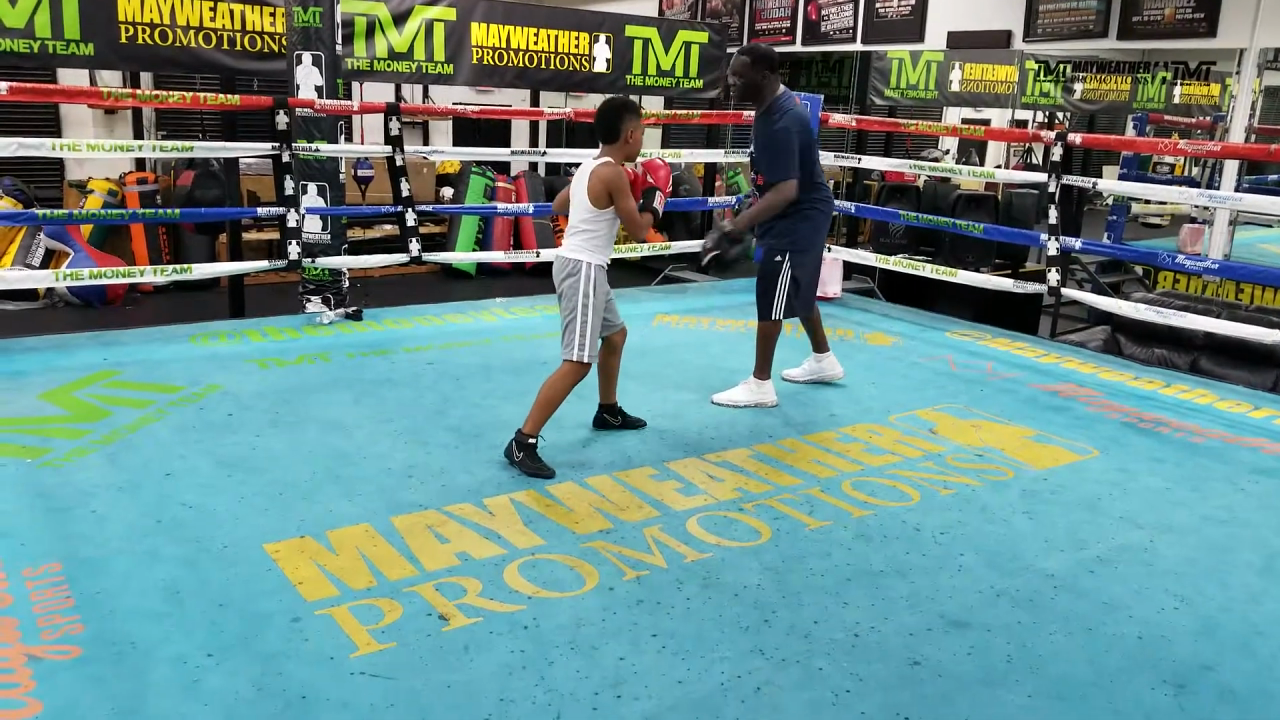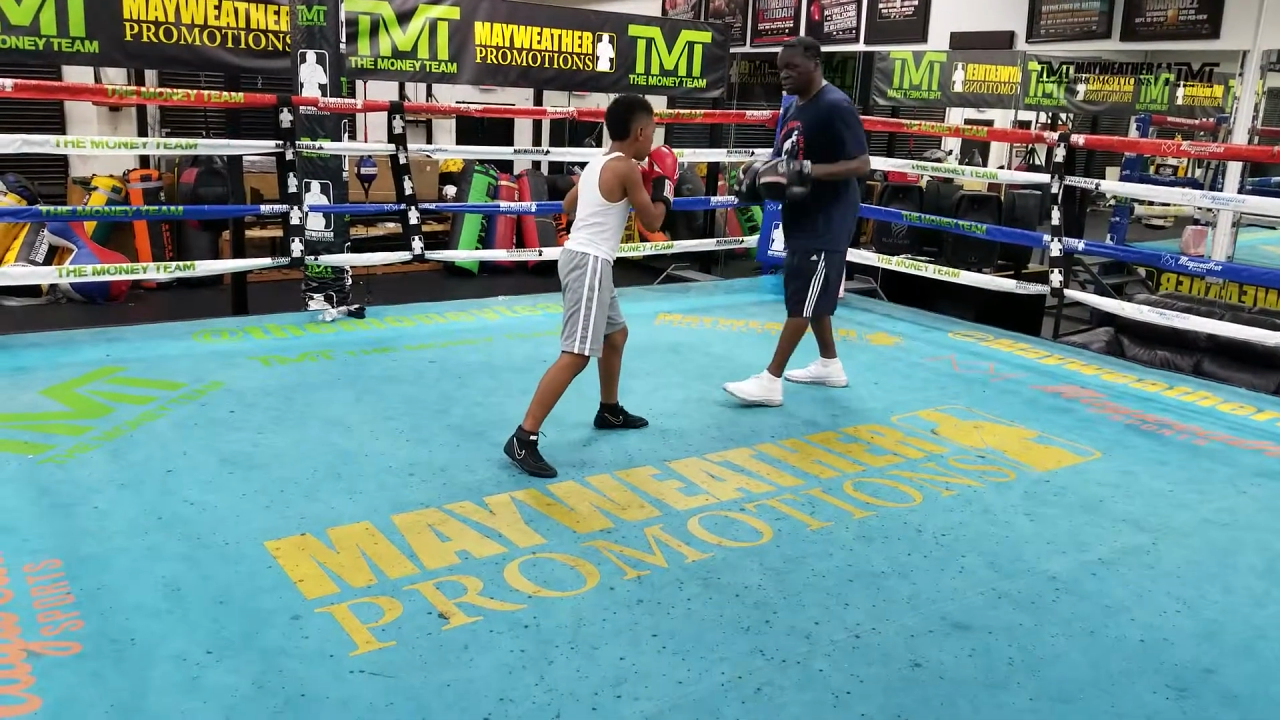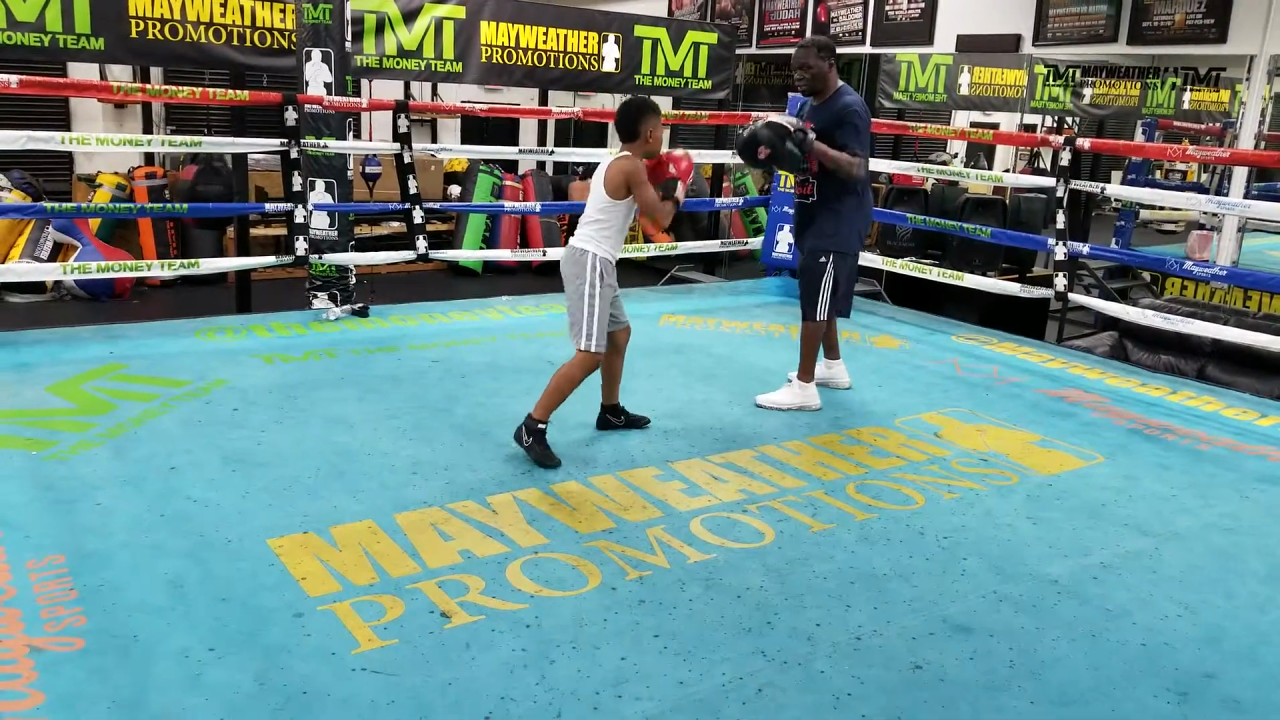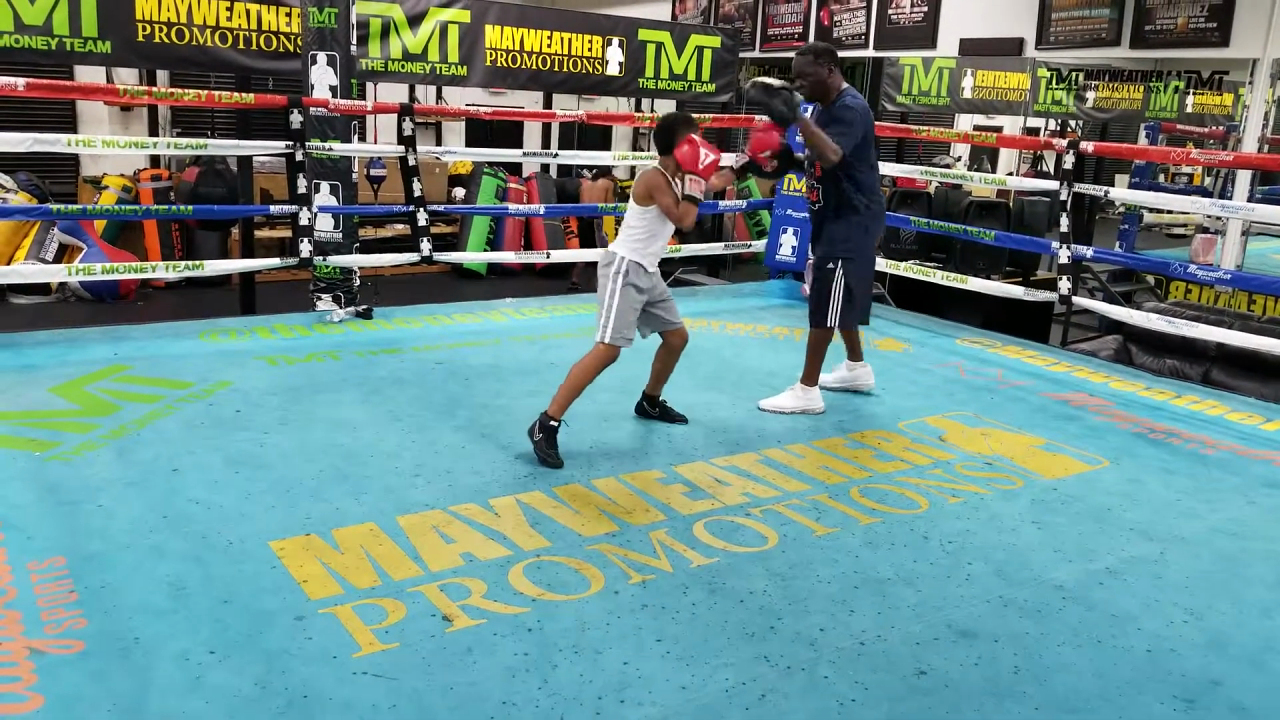
dt=0.4s
person 1, frame 1
left shoulder: (588, 167)
right shoulder: (613, 174)
left elbow: (558, 207)
right elbow: (638, 231)
right wrist: (655, 194)
left hip: (583, 266)
right hip: (583, 269)
left knee: (615, 335)
right knee: (577, 362)
left ankle: (608, 412)
right ankle: (522, 443)
person 1, frame 2
left shoulder: (597, 164)
right shoulder: (625, 168)
left elbow: (568, 206)
right elbow: (652, 223)
right wrist: (664, 181)
left hip: (585, 259)
right hip: (590, 263)
left knee: (616, 335)
right knee: (576, 355)
left ankle: (609, 411)
right ankle: (523, 440)
person 1, frame 3
left shoulder: (614, 165)
right shoulder: (631, 168)
right elbow: (661, 219)
left wrist: (660, 178)
right wrist: (677, 184)
left hip: (598, 263)
right hip: (589, 263)
left knee: (620, 335)
right knee: (590, 354)
left ankle: (610, 411)
right ankle: (532, 428)
person 1, frame 4
left shoulder: (674, 178)
right shoulder: (654, 177)
left elbow: (715, 183)
right elbow: (684, 221)
right wrist: (695, 177)
left hip: (646, 270)
right hip: (624, 268)
left knee: (677, 337)
right knee: (606, 350)
left ankle: (650, 402)
right ankle: (546, 425)
person 2, frame 1
left shoulder: (782, 121)
right shoulder: (771, 107)
left elbow: (785, 192)
left wrist: (733, 226)
right wrist: (748, 216)
left hip: (800, 217)
right hip: (797, 217)
left knee: (771, 296)
right knee: (797, 290)
left ankle: (760, 385)
right ankle: (823, 360)
person 2, frame 2
left shoulder: (836, 106)
right shoulder: (795, 107)
left elbow: (860, 165)
left wrist: (807, 171)
right wrist: (767, 170)
left hip: (828, 217)
right hip: (802, 214)
left knee: (801, 297)
right knee: (812, 293)
left ankle: (771, 380)
right ankle: (829, 365)
person 2, frame 3
left shoulder: (849, 107)
right shoulder: (808, 105)
left elbow: (855, 169)
left wrist: (809, 139)
left hip: (841, 216)
right hip: (814, 214)
left knee: (815, 297)
right knee: (822, 295)
left ankle: (804, 387)
right ankle: (832, 366)
person 2, frame 4
left shoulder: (850, 108)
right shoulder: (825, 106)
left elbow: (830, 155)
left wrist: (791, 114)
left hip: (853, 220)
right hip: (837, 217)
left knee: (826, 302)
right knee: (840, 297)
left ankle: (806, 391)
right ankle: (856, 366)
